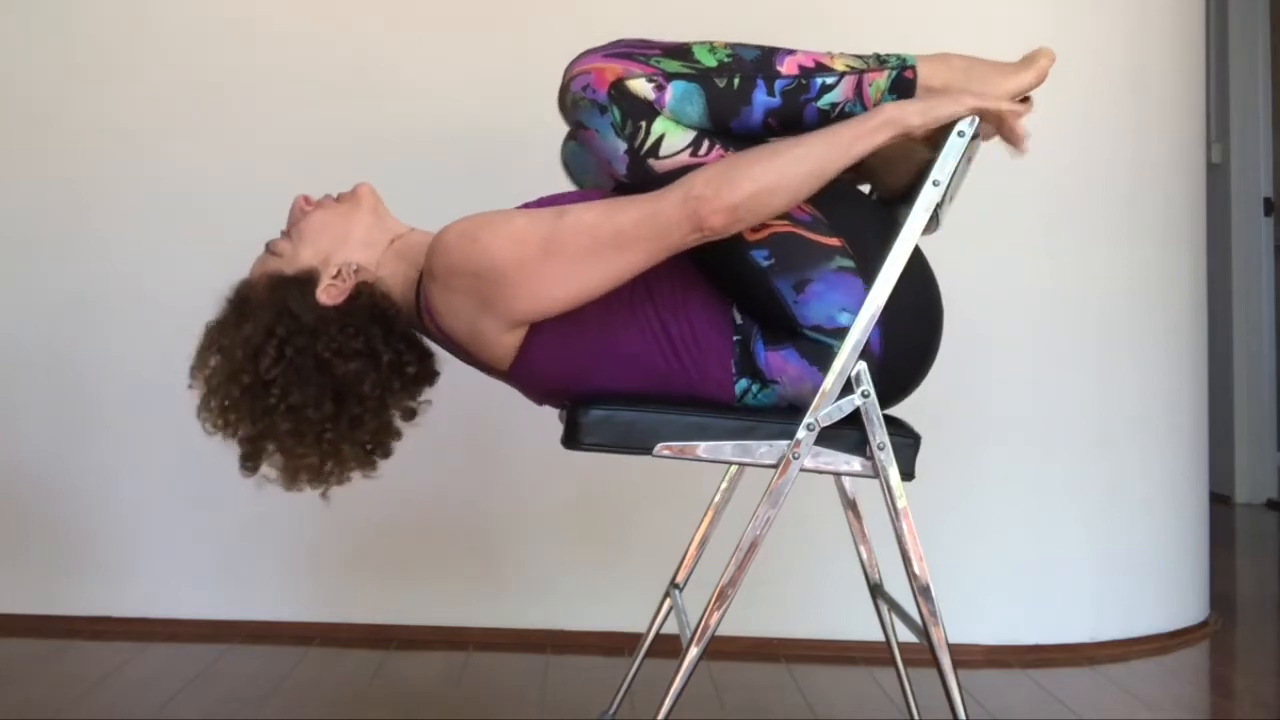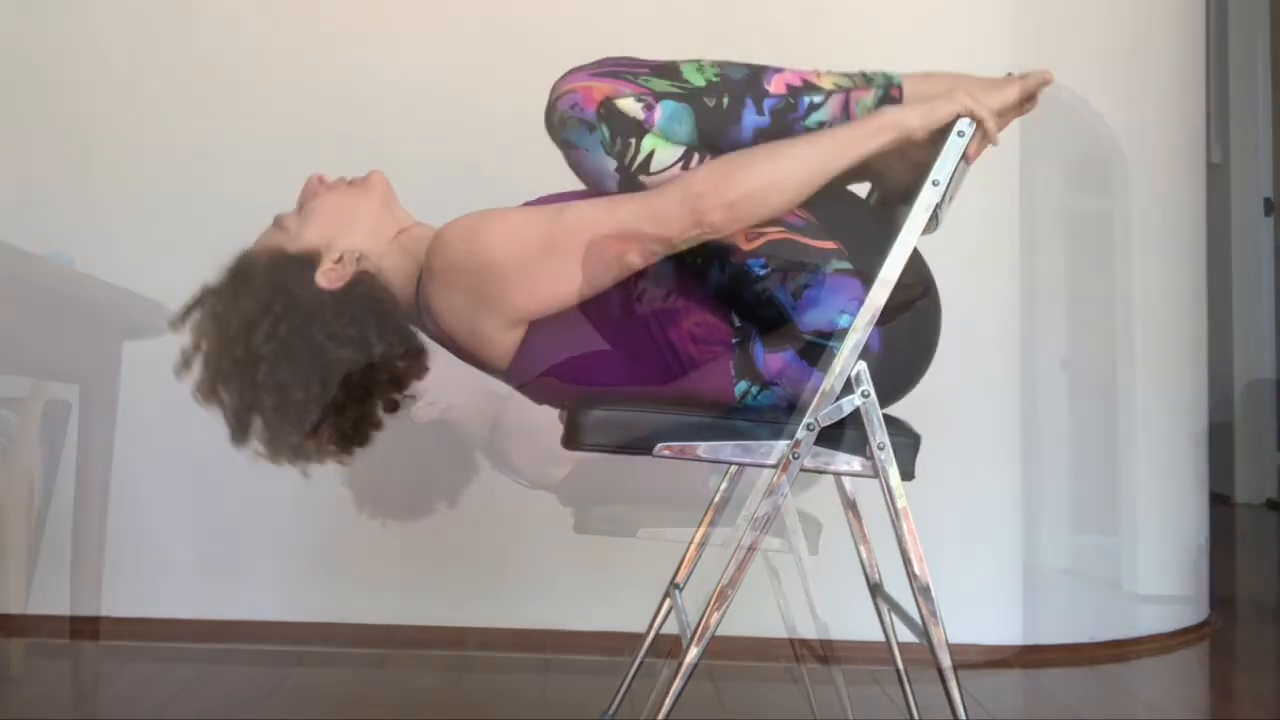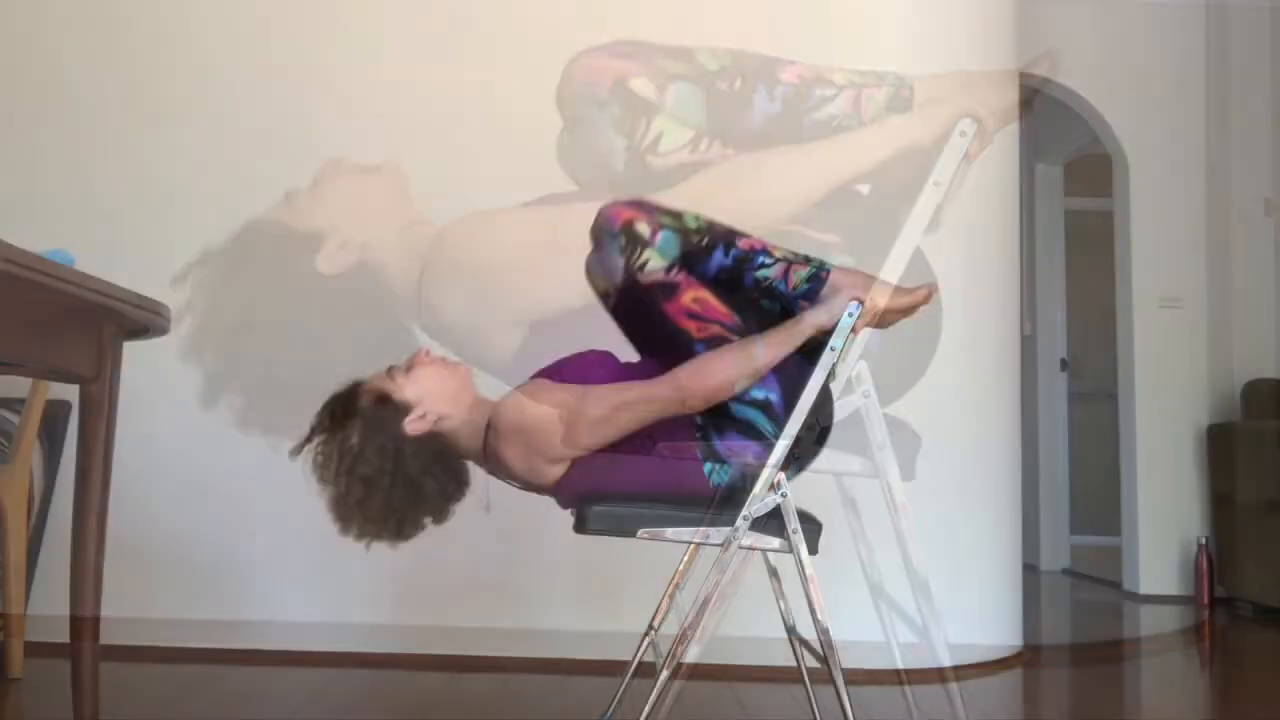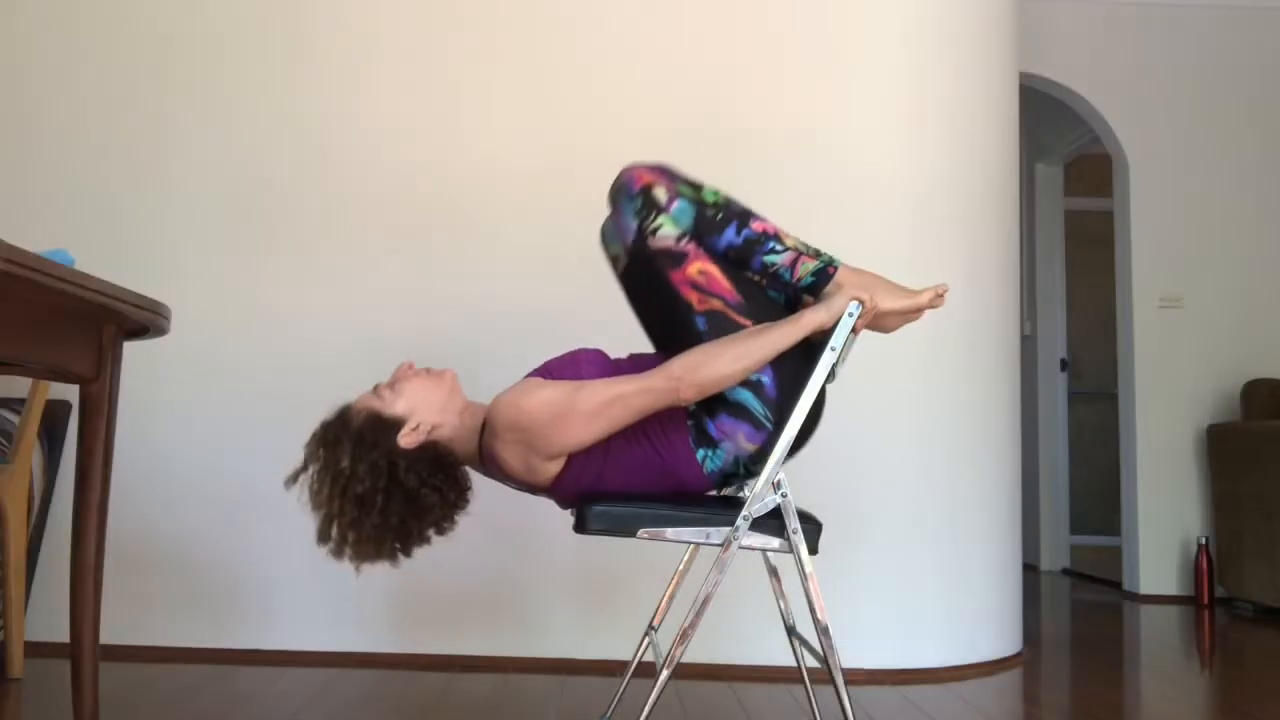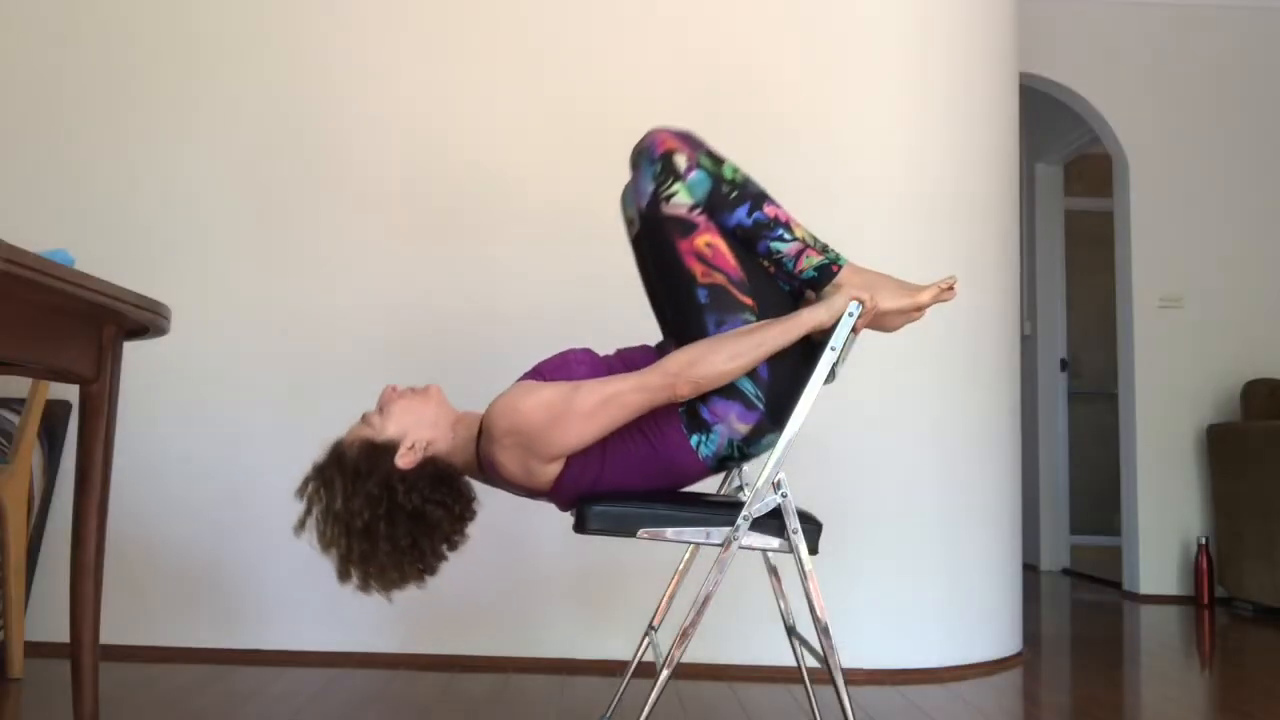
dt=0.3s
person 1, frame 1
left shoulder: (467, 286)
right shoulder: (471, 263)
left elbow: (666, 210)
right elbow: (702, 210)
right wrist: (900, 115)
left hip: (778, 338)
right hip: (832, 335)
left knee: (599, 140)
right knee: (610, 83)
left ankle: (895, 160)
right ankle: (923, 83)
person 1, frame 2
left shoulder: (459, 284)
right shoulder: (473, 258)
right elbow: (693, 206)
right wrist: (895, 122)
left hip: (787, 347)
right hip: (824, 350)
right knee: (598, 102)
right ankle: (904, 109)
person 1, frame 3
left shoulder: (502, 434)
right elbow: (676, 393)
right wrist: (813, 319)
left hip: (721, 433)
right hip: (754, 432)
left knee: (620, 248)
right knee: (624, 229)
left ankle: (837, 290)
right ankle: (840, 295)
person 1, frame 4
left shoulder: (496, 439)
right elbow: (671, 385)
right wrist: (816, 316)
left hip: (723, 421)
right hip: (747, 415)
left knee: (642, 200)
right knee: (645, 192)
left ankle: (834, 289)
right ankle: (843, 291)
person 1, frame 5
left shoulder: (498, 446)
right elbow: (669, 383)
right wrist: (815, 316)
left hip: (722, 410)
right hip: (740, 402)
left knee: (661, 173)
right knee: (665, 157)
left ankle: (834, 288)
right ankle: (844, 290)
